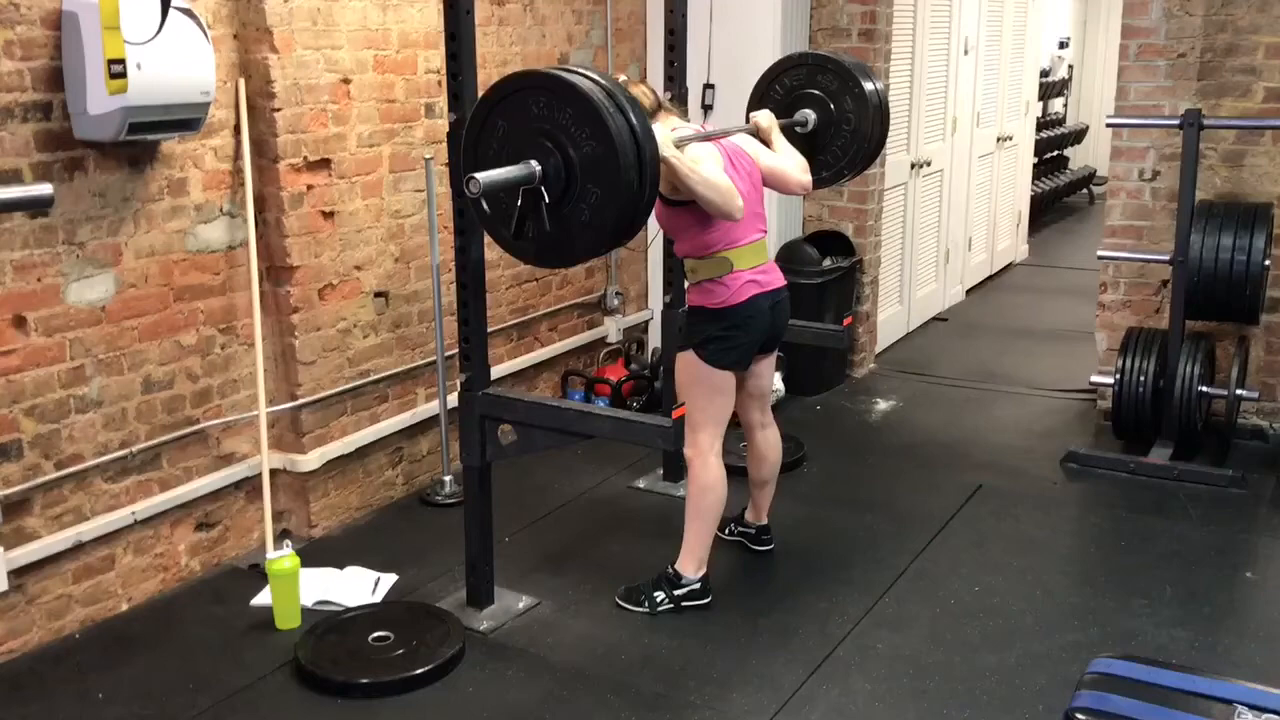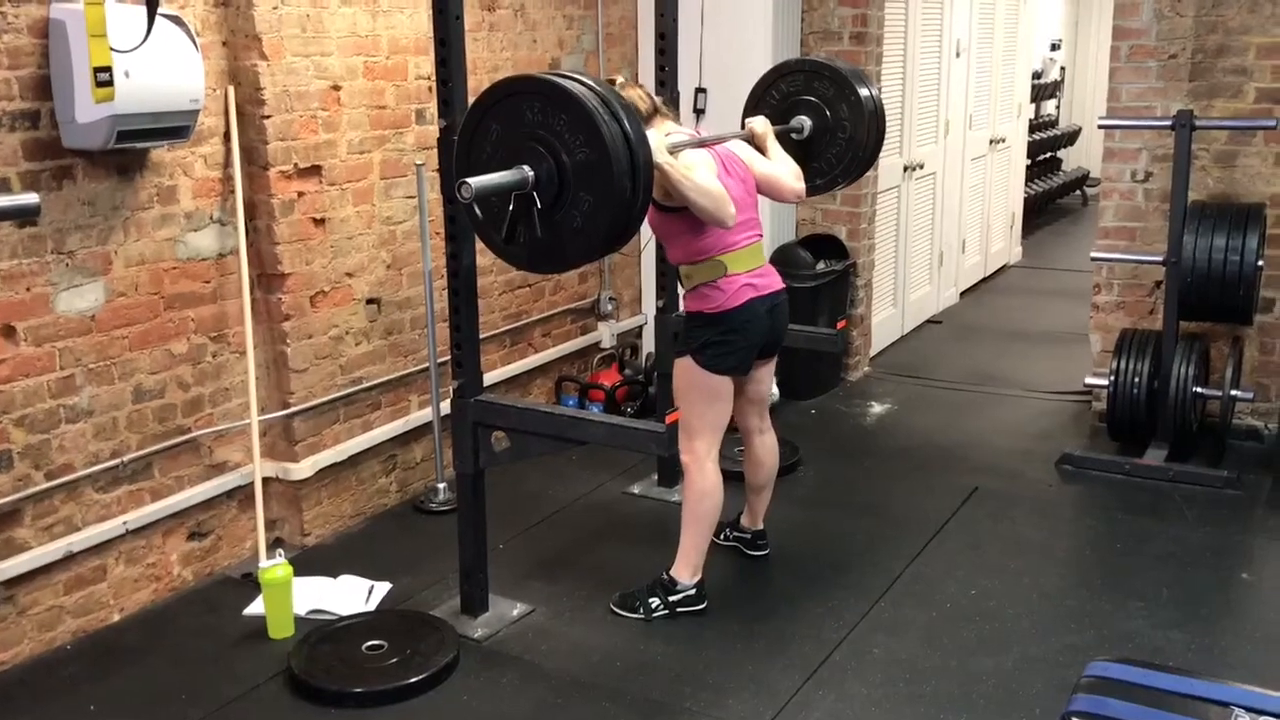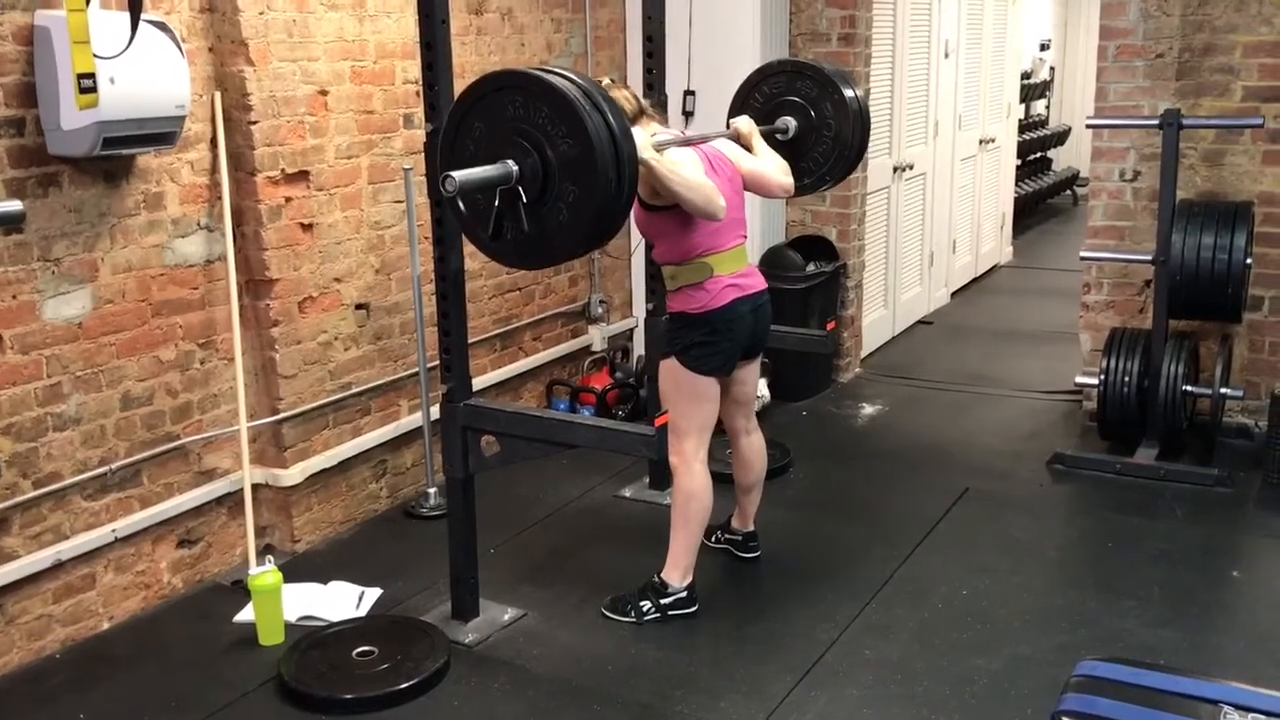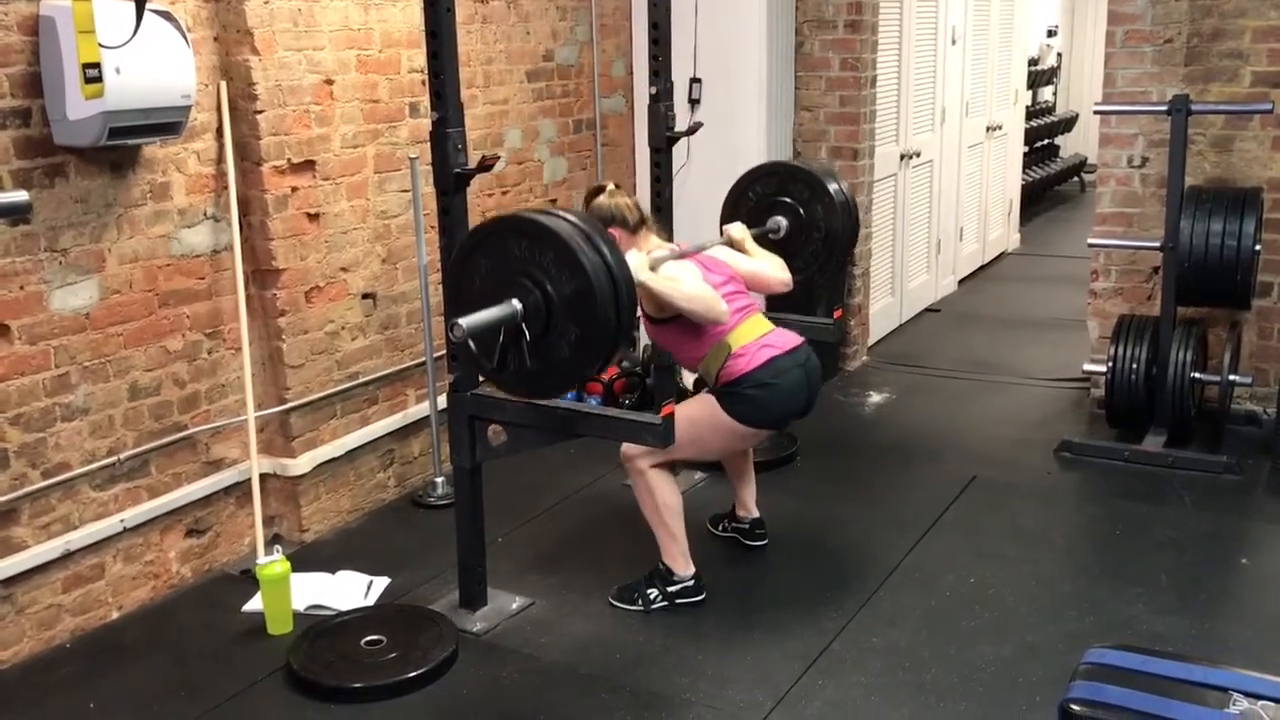
dt=1s
person 1, frame 1
left shoulder: (682, 155)
right shoulder: (735, 139)
left elbow: (730, 204)
right elbow: (801, 179)
left wrist: (668, 155)
right wrist: (772, 130)
left hip: (725, 309)
right hip: (771, 295)
left knee: (703, 444)
right knee: (757, 417)
left ankle: (689, 578)
right ankle: (756, 523)
person 1, frame 2
left shoulder: (675, 161)
right shoulder: (728, 146)
left elbow: (722, 212)
right elbow: (795, 188)
left wrist: (659, 161)
right wrist: (767, 139)
left hip: (722, 315)
right hip: (770, 300)
left knee: (698, 452)
right knee: (755, 423)
left ankle: (683, 585)
right ankle: (751, 528)
person 1, frame 3
left shoulder: (659, 162)
right shoulder: (715, 145)
left elbow: (712, 205)
right elbow: (783, 183)
left wrist: (647, 158)
right wrist: (753, 136)
left hip: (706, 315)
right hip: (752, 300)
left knee: (687, 452)
right knee: (742, 424)
left ankle: (674, 587)
right ankle: (743, 530)
person 1, frame 4
left shoulder: (658, 272)
right shoulder: (707, 252)
left elbow: (715, 310)
right elbow: (782, 279)
left wrist: (643, 279)
right wrist: (745, 241)
left hip: (768, 387)
right hip: (801, 366)
left knee: (640, 453)
right knee: (722, 415)
left ankle: (679, 578)
right ankle: (747, 519)
